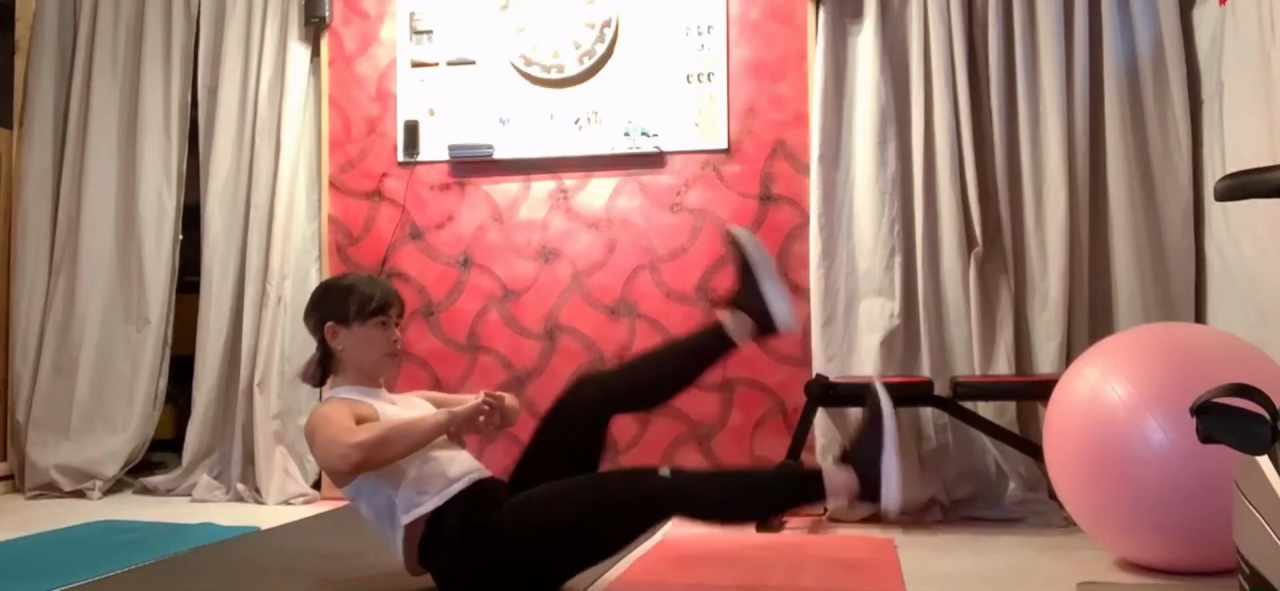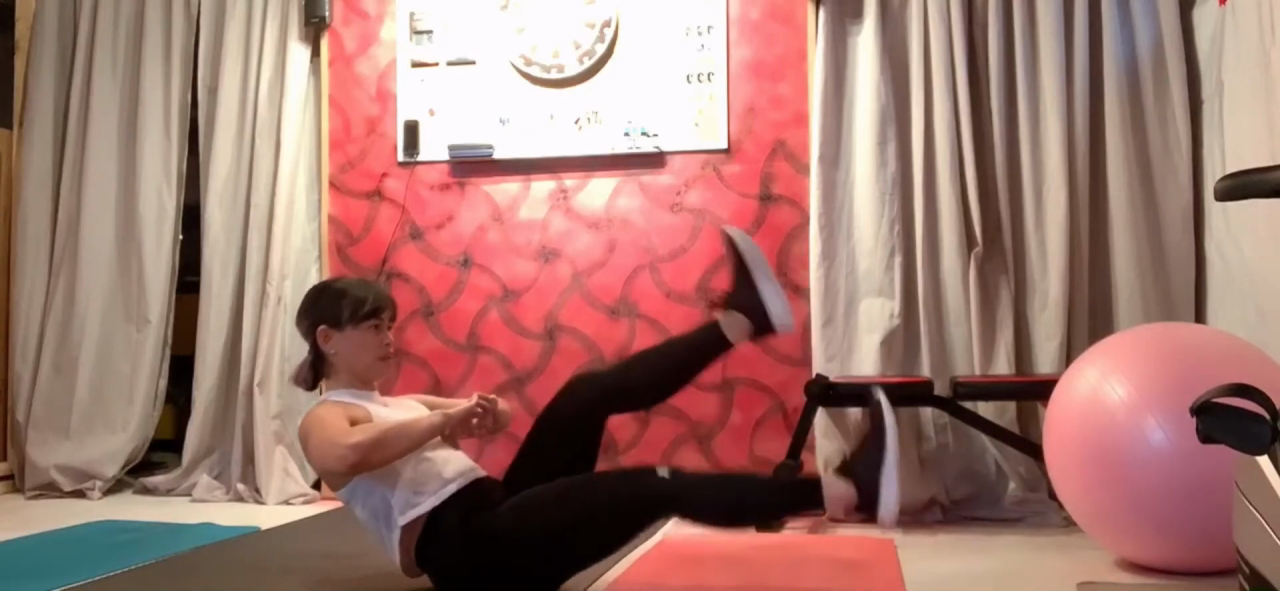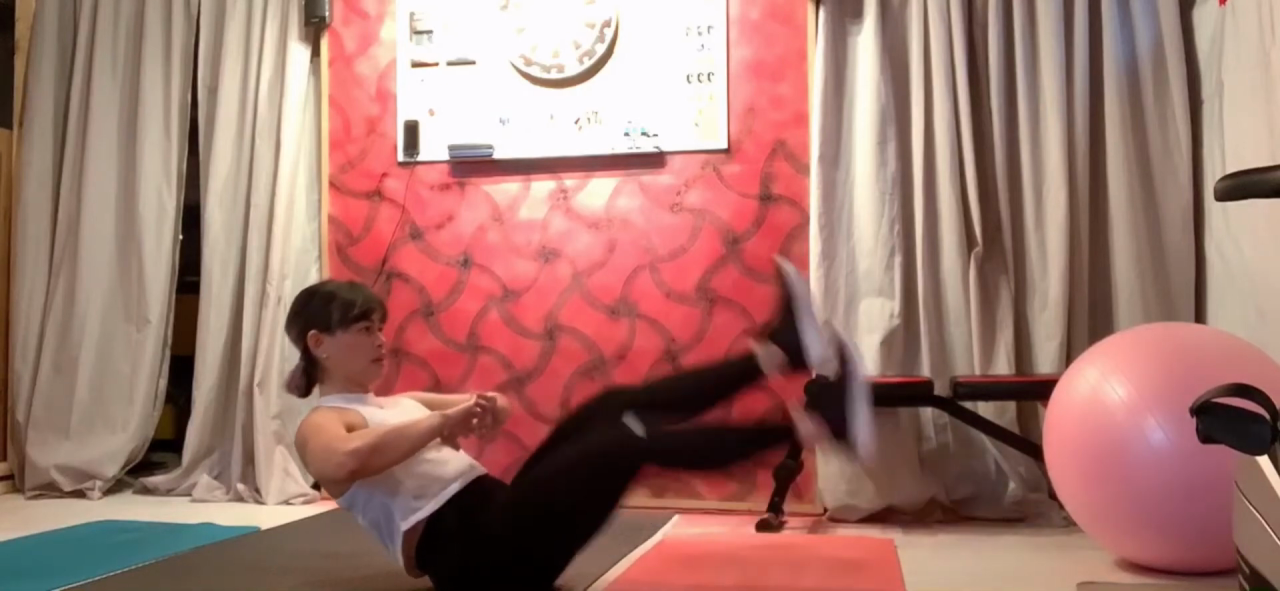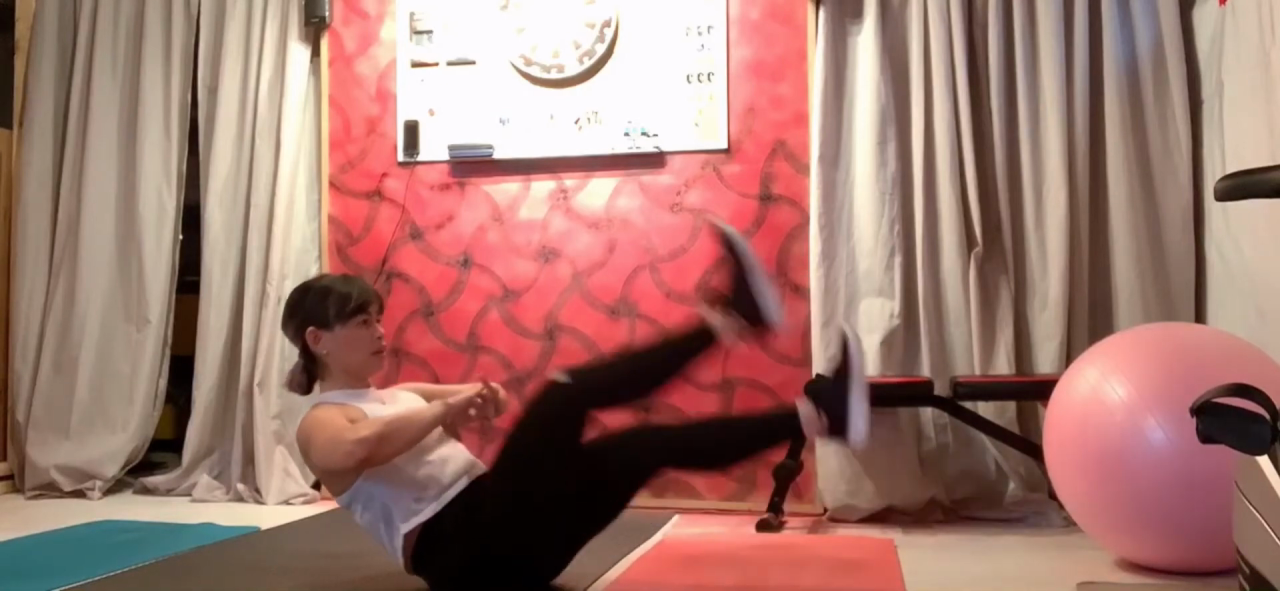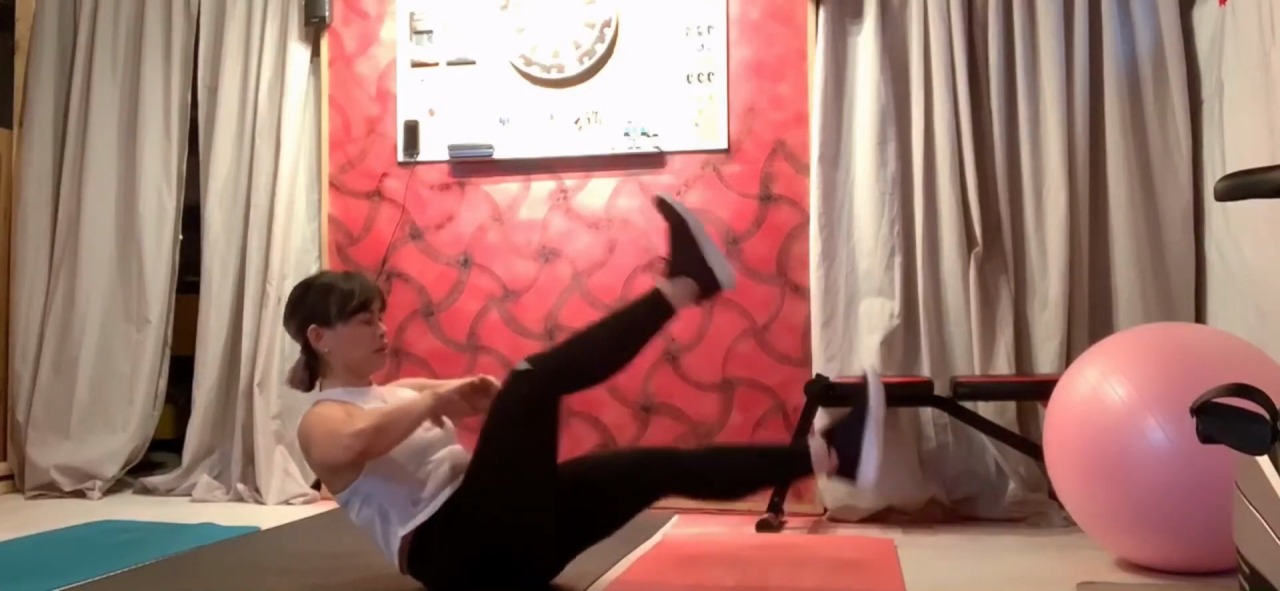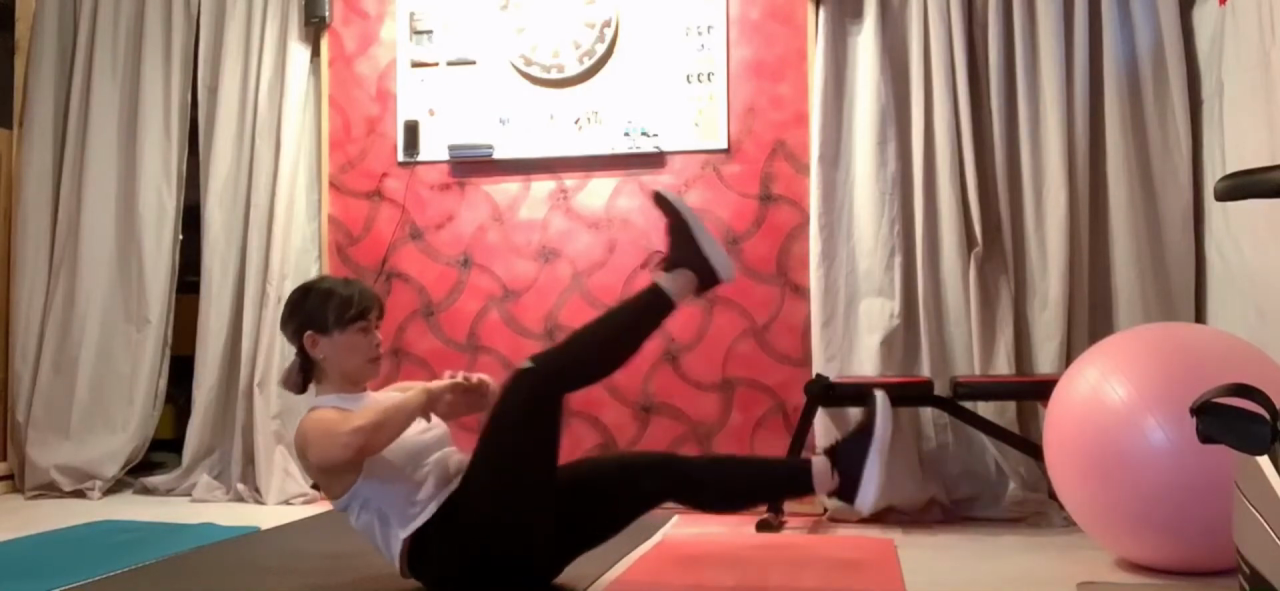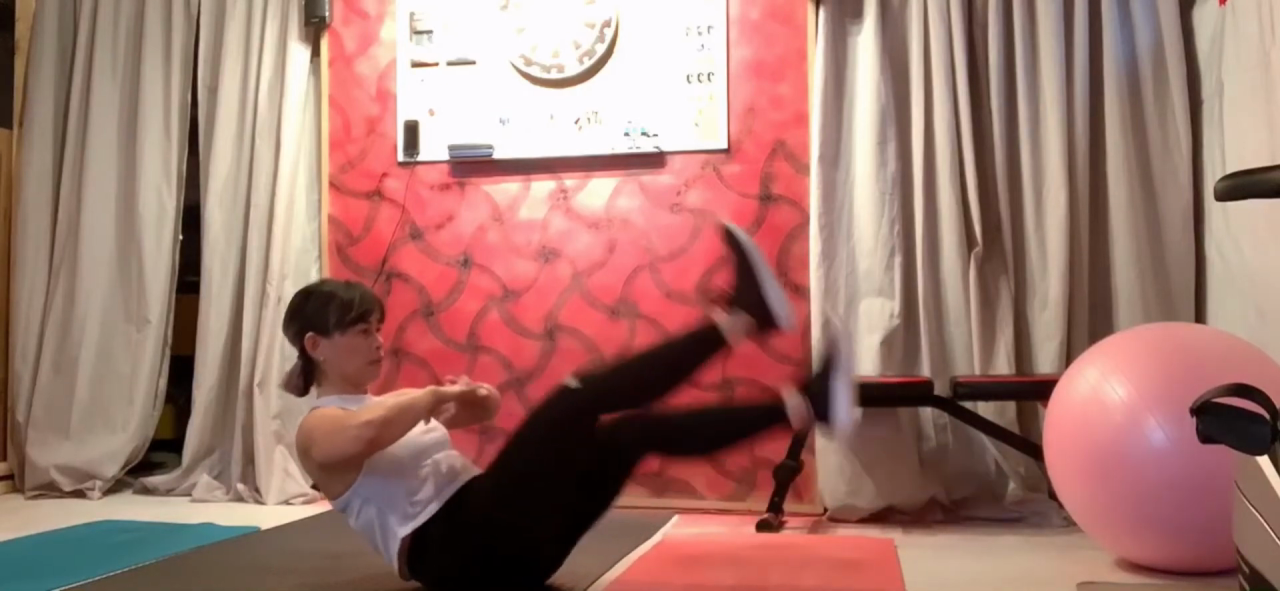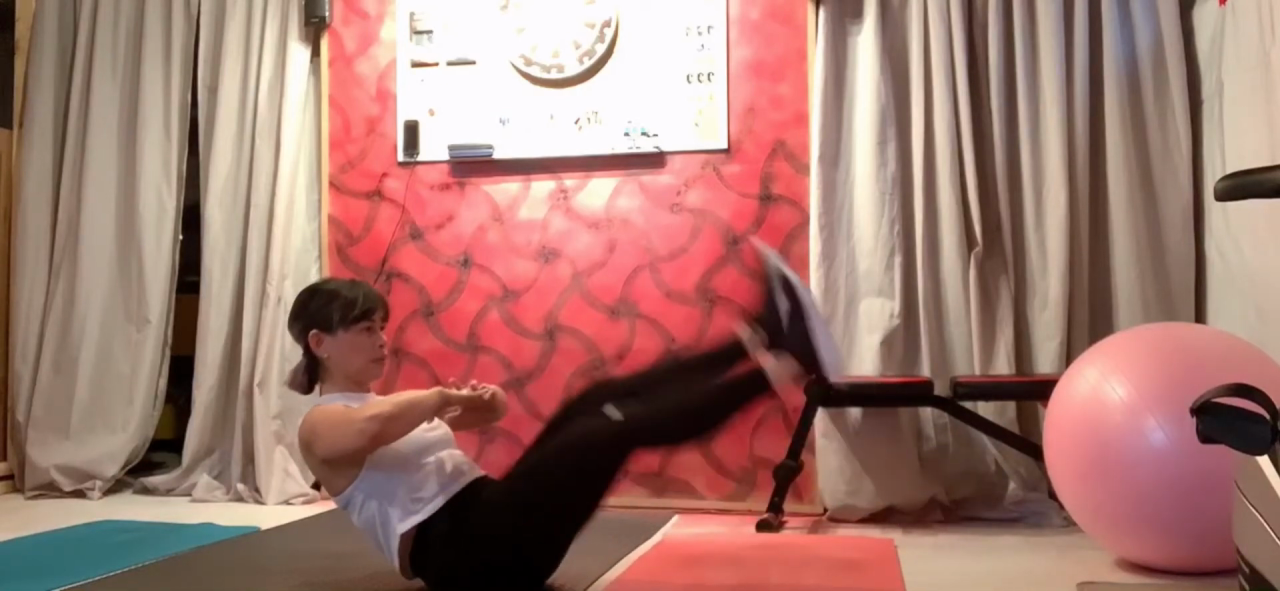
dt=0.2s
person 1, frame 1
left shoulder: (405, 401)
right shoulder: (330, 417)
left elbow: (510, 410)
right elbow: (349, 456)
left wrist: (487, 405)
right wrist: (448, 420)
left hip: (507, 519)
left knee: (593, 394)
right knee: (659, 489)
left ankle: (743, 321)
right ankle: (850, 480)
person 1, frame 2
left shoulder: (397, 405)
right shoulder: (324, 420)
left elbow: (500, 418)
right elbow: (345, 457)
left wrist: (479, 410)
right wrist: (444, 423)
left hip: (501, 517)
left knee: (588, 394)
right knee: (651, 488)
left ankle: (739, 320)
right ankle: (845, 490)
person 1, frame 3
left shoulder: (395, 405)
right shoulder: (321, 427)
left elbow: (493, 412)
right elbow: (347, 461)
left wrist: (478, 406)
right wrist: (441, 422)
left hip: (499, 522)
left knee: (615, 409)
right knee: (629, 437)
left ankle: (772, 355)
right ankle: (813, 423)
person 1, frame 4
left shoulder: (396, 396)
right shoulder: (321, 423)
left elbow: (475, 399)
right elbow: (350, 454)
left wrist: (481, 396)
right wrist: (445, 411)
left hip: (510, 537)
left knee: (650, 443)
right knee: (563, 396)
left ankle: (814, 415)
right ankle: (727, 321)
person 1, frame 5
left shoulder: (394, 393)
right shoulder: (322, 422)
left elbow: (469, 398)
right elbow: (352, 444)
left wrist: (474, 393)
right wrist: (436, 399)
left hip: (511, 536)
left knee: (662, 466)
right knee: (535, 380)
left ankle: (828, 456)
right ankle: (681, 287)
person 1, frame 6
left shoulder: (388, 397)
right shoulder: (319, 427)
left elbow: (486, 396)
right elbow: (352, 443)
left wrist: (463, 390)
right wrist: (425, 396)
left hip: (512, 534)
left knee: (661, 471)
right knee: (538, 379)
left ankle: (828, 474)
right ankle: (681, 280)
person 1, frame 7
left shoulder: (384, 405)
right shoulder: (319, 429)
left elbow: (488, 408)
right elbow: (359, 438)
left wrist: (467, 398)
right wrist: (434, 396)
left hip: (508, 539)
left knee: (633, 429)
right knee: (576, 401)
left ankle: (800, 407)
right ankle: (735, 320)
person 1, frame 8
left shoulder: (385, 405)
right shoulder: (321, 425)
left elbow: (490, 412)
right elbow: (364, 432)
left wrist: (476, 400)
right wrist: (440, 396)
left hip: (496, 532)
left knee: (598, 403)
right knee: (615, 426)
left ankle: (757, 344)
right ankle: (774, 371)
